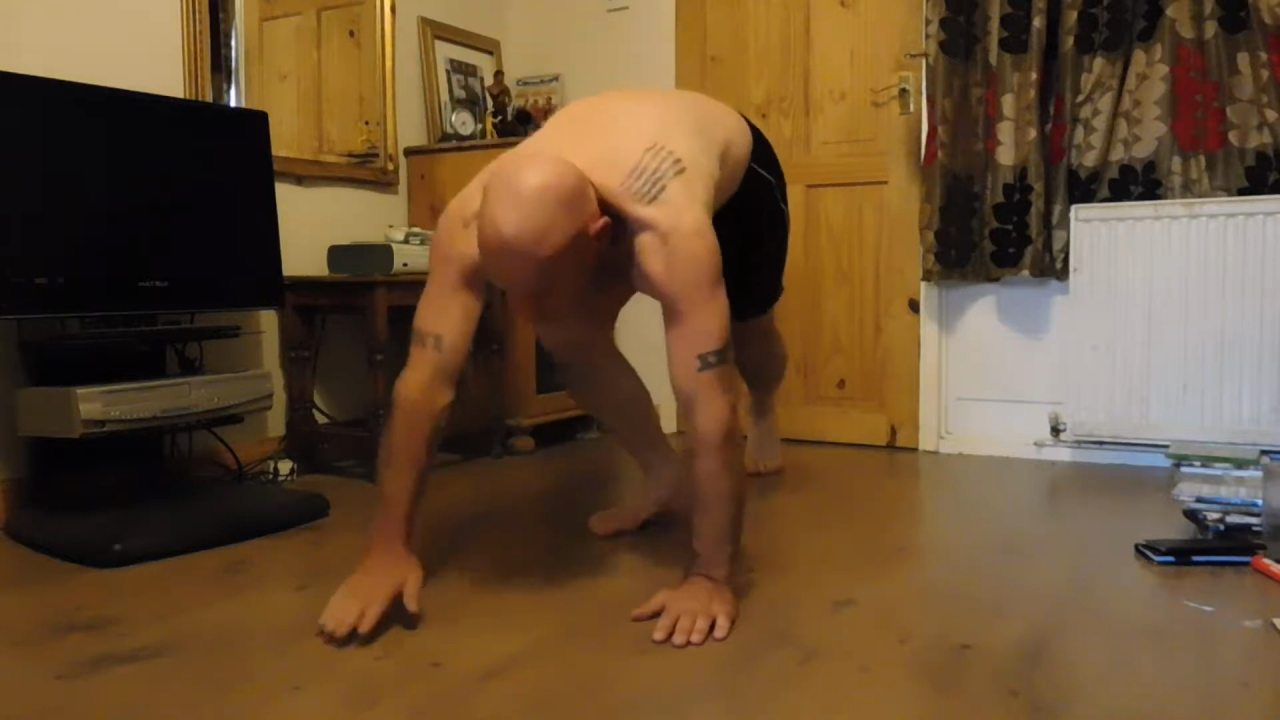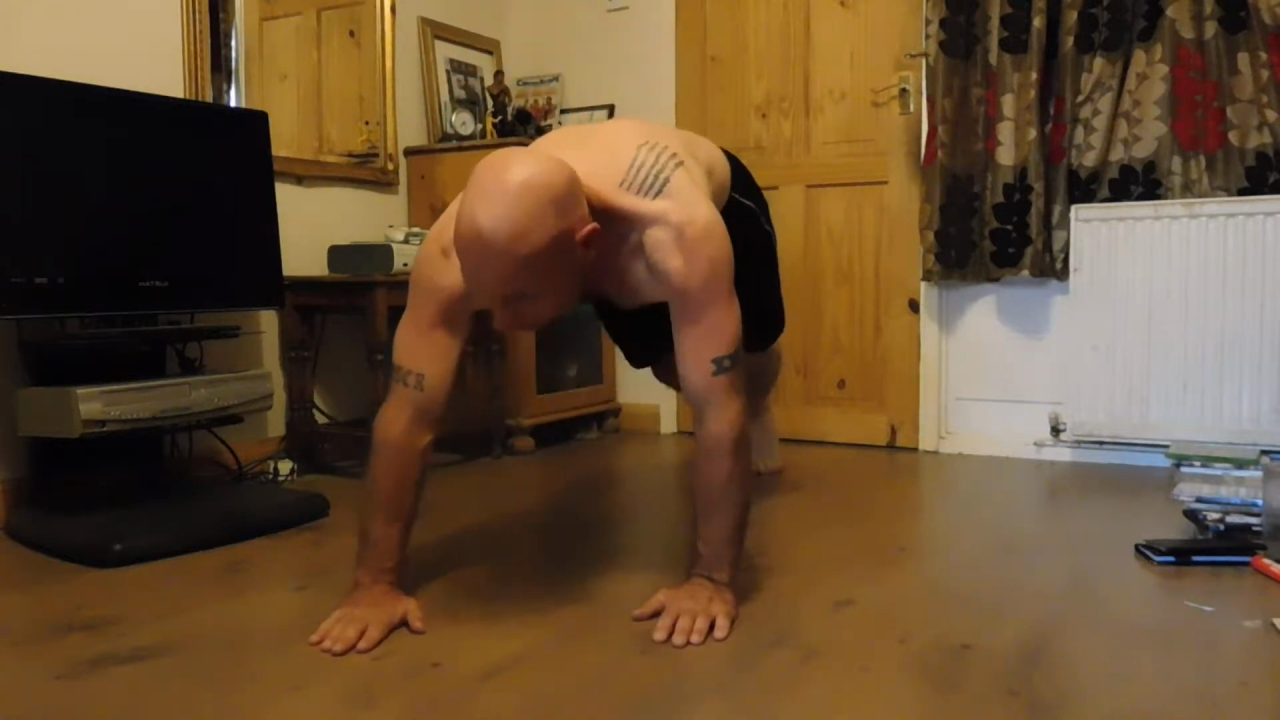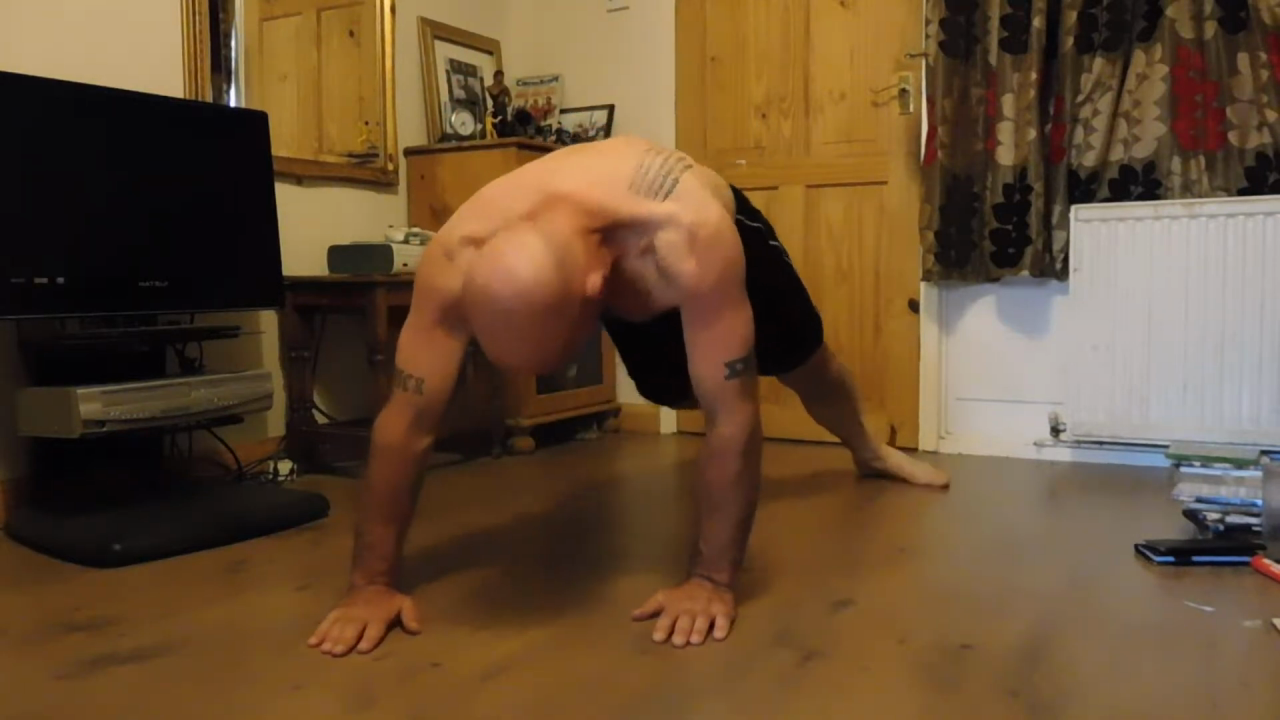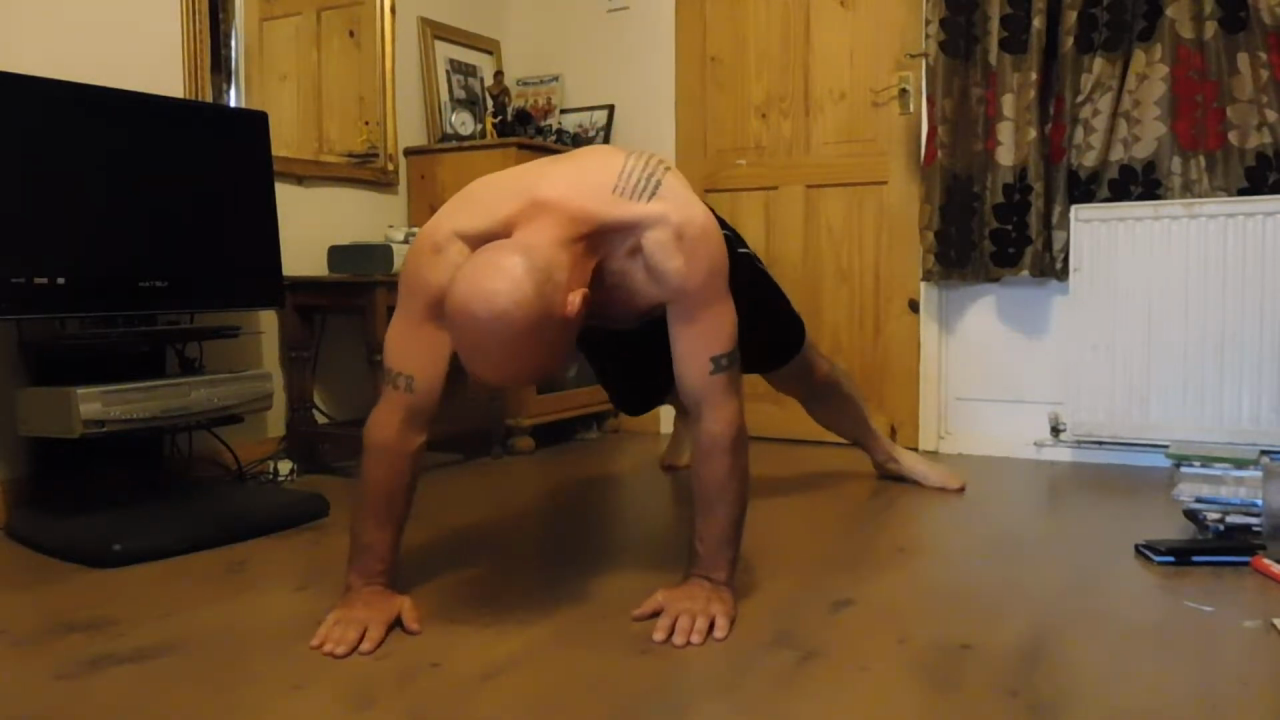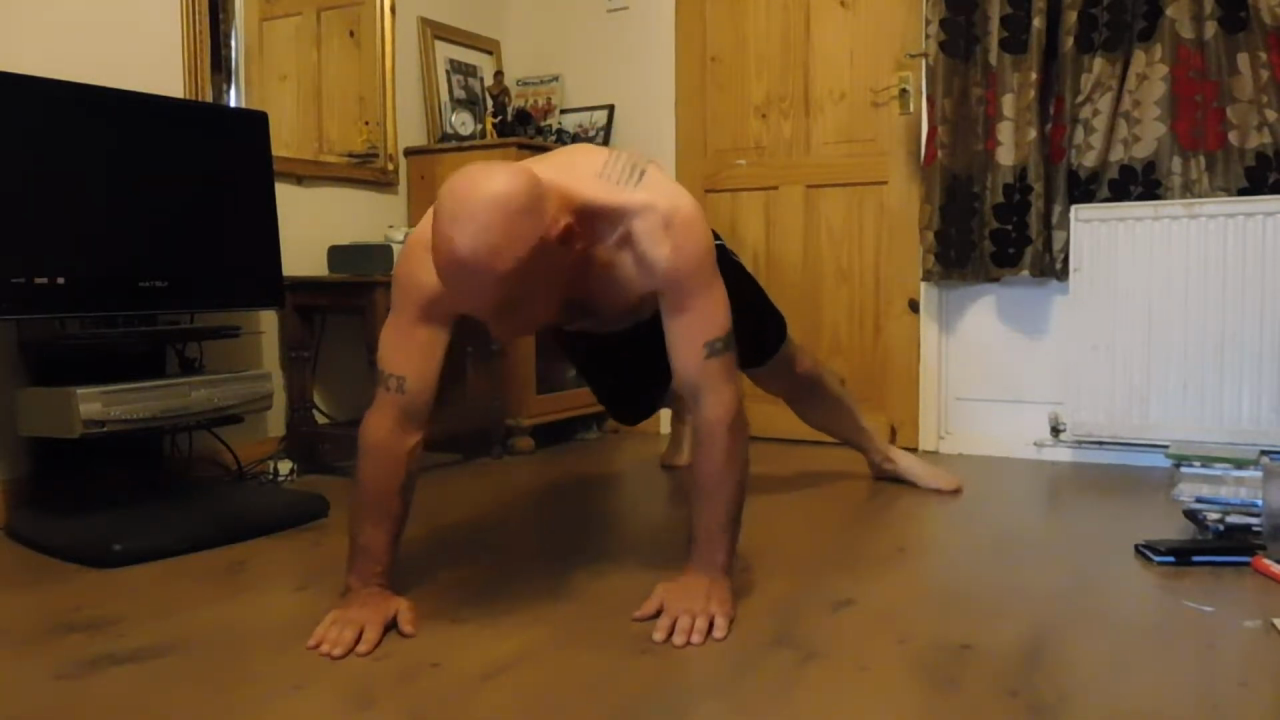
dt=1s
person 1, frame 1
left shoulder: (666, 233)
right shoulder: (473, 223)
left elbow: (708, 409)
right elbow: (424, 385)
left wrist: (710, 578)
right wrist: (386, 547)
left hip: (735, 166)
right hip: (618, 151)
left knee: (746, 329)
right knee: (567, 339)
left ankle: (764, 415)
right ankle: (665, 477)
person 1, frame 2
left shoulder: (679, 231)
right shoulder: (455, 248)
left elbow: (719, 413)
right elbow: (407, 416)
left wrist: (711, 578)
right wrist: (375, 581)
left hip: (721, 198)
left knee: (752, 351)
right knee: (675, 373)
left ankle: (759, 413)
person 1, frame 3
left shoulder: (691, 235)
right shoulder: (461, 253)
left elbow: (731, 414)
right elbow: (407, 418)
left wrist: (712, 579)
right wrist: (371, 581)
left hip: (727, 230)
left knee: (806, 365)
right knee: (678, 394)
left ankle: (868, 451)
person 1, frame 4
left shoulder: (677, 237)
right shoulder: (445, 253)
left elbow: (718, 411)
right elbow: (398, 418)
left wrist: (710, 578)
right wrist: (369, 582)
left hip: (684, 260)
left knee: (796, 369)
right knee: (648, 399)
left ankle: (883, 451)
right ankle: (682, 427)
person 1, frame 5
left shoulder: (660, 226)
right shoulder: (437, 251)
left elbow: (716, 399)
right elbow: (393, 421)
left wrist: (708, 570)
right wrist: (367, 585)
left hip: (669, 280)
right hip: (585, 324)
left knee: (782, 369)
right knee: (639, 405)
left ankle: (878, 453)
right ankle: (677, 418)
